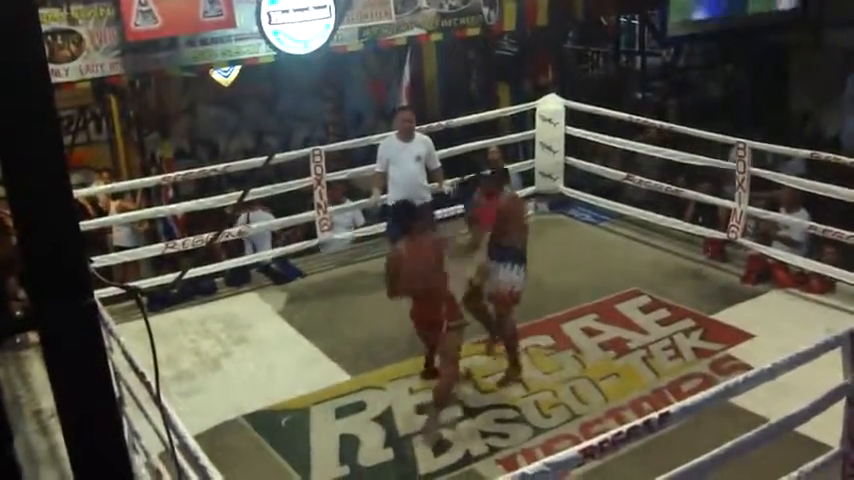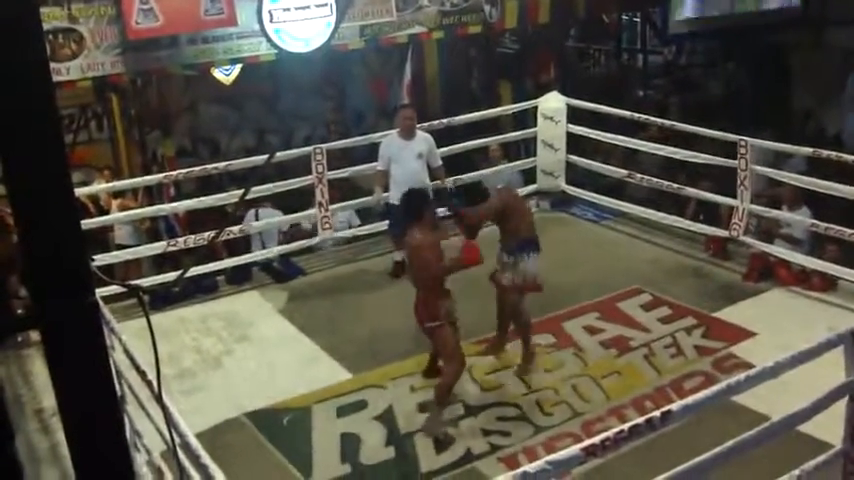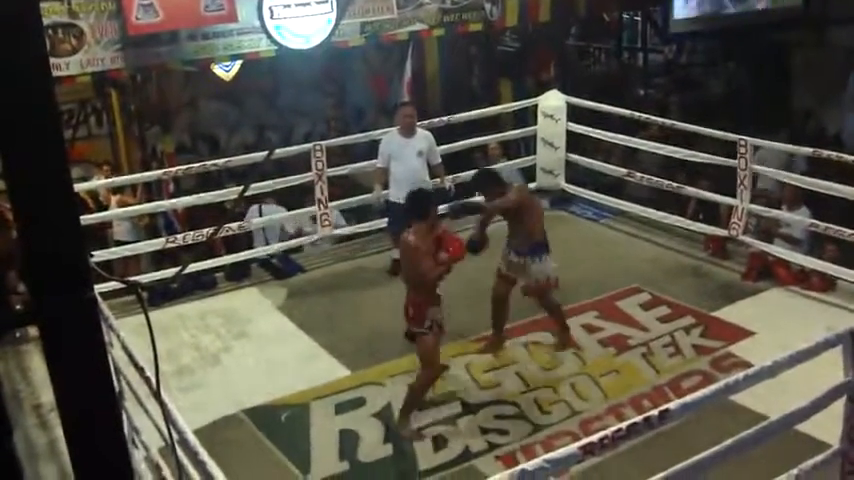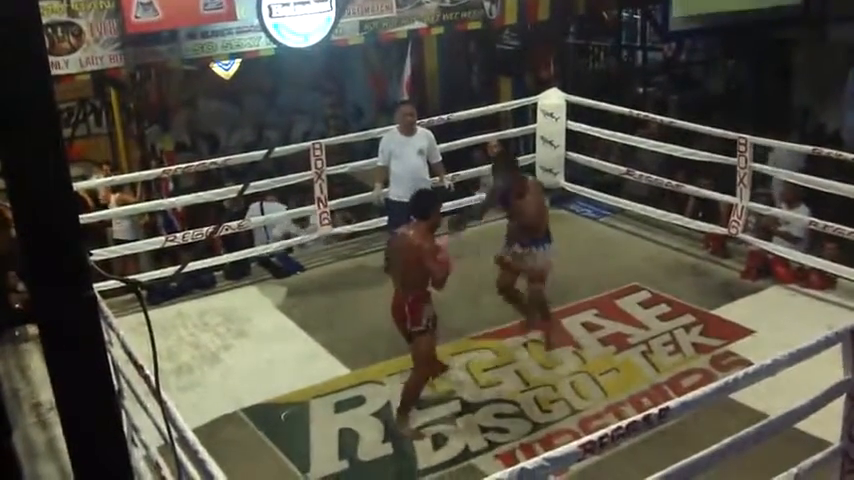
dt=0.2s
person 1, frame 1
left shoulder: (395, 255)
right shoulder: (432, 240)
left elbow: (392, 293)
left hip: (419, 311)
right hip: (443, 309)
left knee: (434, 342)
right knee: (450, 368)
left ankle: (429, 369)
right ankle: (432, 422)
person 1, frame 2
left shoulder: (413, 236)
right shoulder: (423, 239)
right elbow: (437, 271)
right wrist: (459, 262)
left hip: (430, 301)
right hip: (434, 304)
left knee: (444, 343)
right knee: (456, 363)
left ankle: (432, 367)
right ankle: (434, 419)
person 1, frame 3
left shoulder: (410, 235)
right shoulder: (418, 244)
right elbow: (431, 277)
left wrist: (438, 246)
right wrist: (450, 259)
left hip: (417, 302)
right hip: (422, 306)
right knee: (430, 371)
left ankle: (432, 367)
right ankle: (403, 420)
person 1, frame 4
left shoulder: (400, 233)
right shoulder: (423, 244)
right elbow: (438, 283)
right wrist: (444, 264)
left hip: (402, 298)
right hip: (413, 305)
left knee: (430, 332)
right knee: (422, 369)
left ankle: (433, 365)
right ankle: (402, 420)
person 2, frame 1
left shoulder: (508, 201)
right shoulder: (494, 201)
right elbow: (480, 226)
left hip: (510, 264)
right hip: (494, 260)
left knee: (503, 315)
right knee: (470, 300)
left ankle: (514, 367)
right ankle: (495, 334)
person 2, frame 2
left shoulder: (502, 197)
right shoulder: (491, 203)
left elbow: (476, 215)
right elbow: (471, 233)
left wrist: (459, 212)
right wrist: (464, 219)
left hip: (524, 253)
right hip: (507, 251)
left knee: (514, 306)
right knee: (503, 300)
left ankle: (528, 355)
right ankle: (500, 340)
person 2, frame 3
left shoulder: (517, 194)
right shoulder: (502, 197)
left elbow: (492, 208)
right elbow: (486, 216)
right wrist: (478, 236)
left hip: (535, 255)
right hip: (513, 252)
left knee: (545, 301)
right knee: (498, 295)
left ankle: (564, 331)
right ankle: (497, 337)
person 2, frame 4
left shoulder: (532, 187)
right shoulder: (502, 187)
left elbow: (530, 218)
right elbow: (485, 207)
left wrist: (510, 201)
right wrist: (464, 218)
left hip: (536, 244)
right hip: (515, 242)
left knee: (535, 294)
right knee: (504, 286)
left ankle: (546, 323)
right ankle: (531, 315)
person 3, frame 1
left shoulder: (425, 141)
right shoulder: (386, 145)
left elbow: (435, 167)
right elbow: (380, 171)
left wrist: (442, 185)
right wrist: (376, 192)
left hip: (422, 198)
right hip: (396, 200)
right knee: (396, 234)
person 3, frame 2
left shoulder: (426, 139)
right shoulder: (388, 143)
left elbow: (436, 165)
right elbow: (382, 169)
left wrist: (444, 183)
right wrist: (378, 191)
right hip: (398, 198)
right knee: (398, 232)
right ankle: (399, 260)
person 3, frame 3
left shoulder: (426, 137)
right shoulder: (388, 140)
left elbow: (436, 162)
right elbow: (382, 166)
left wrist: (443, 180)
right wrist: (378, 187)
right hip: (398, 196)
right knee: (397, 230)
right ankle: (397, 257)
person 3, frame 4
left shoulder: (426, 135)
right shoulder: (388, 138)
left elbow: (435, 161)
right elbow: (382, 165)
left wrist: (443, 179)
right wrist: (378, 186)
right hip: (398, 194)
right knee: (397, 228)
